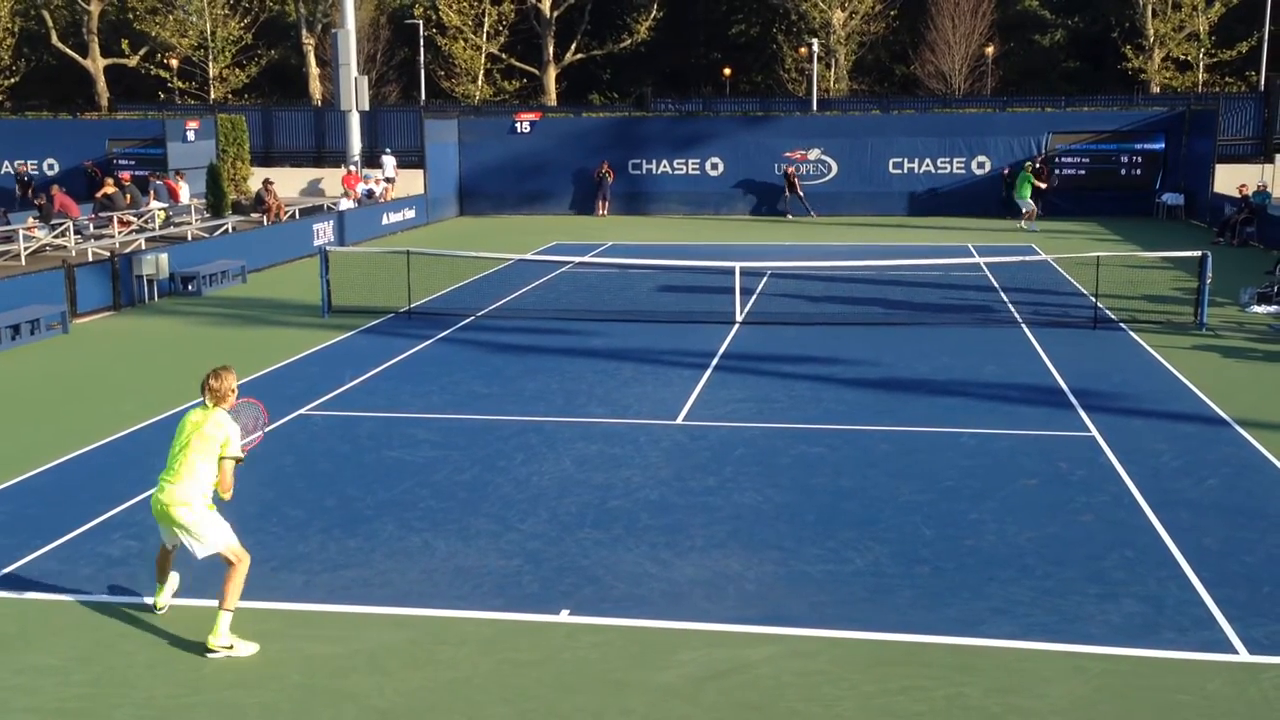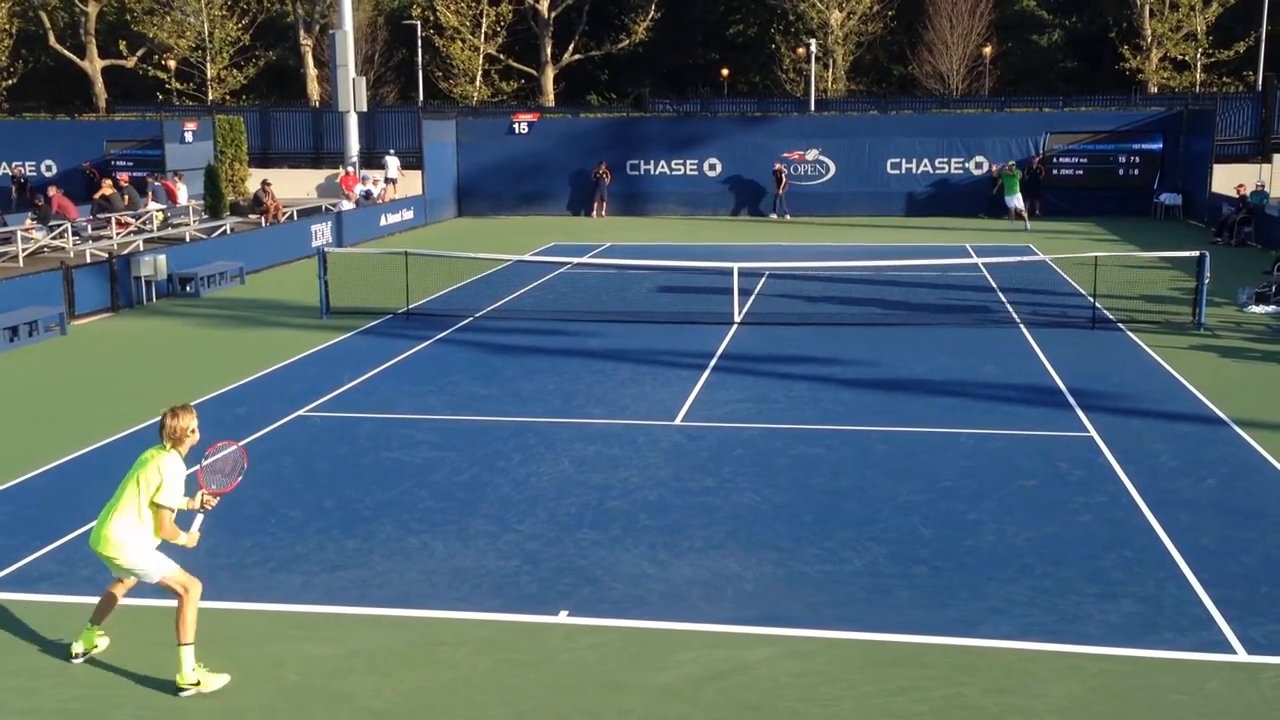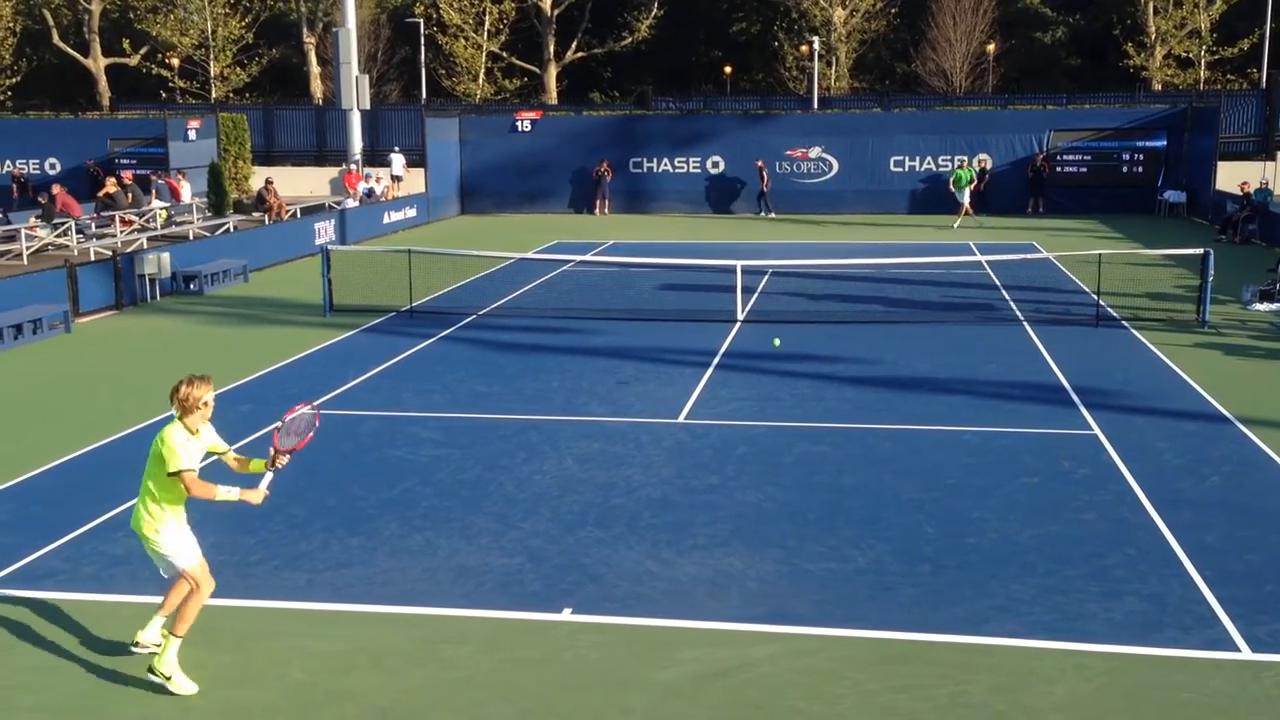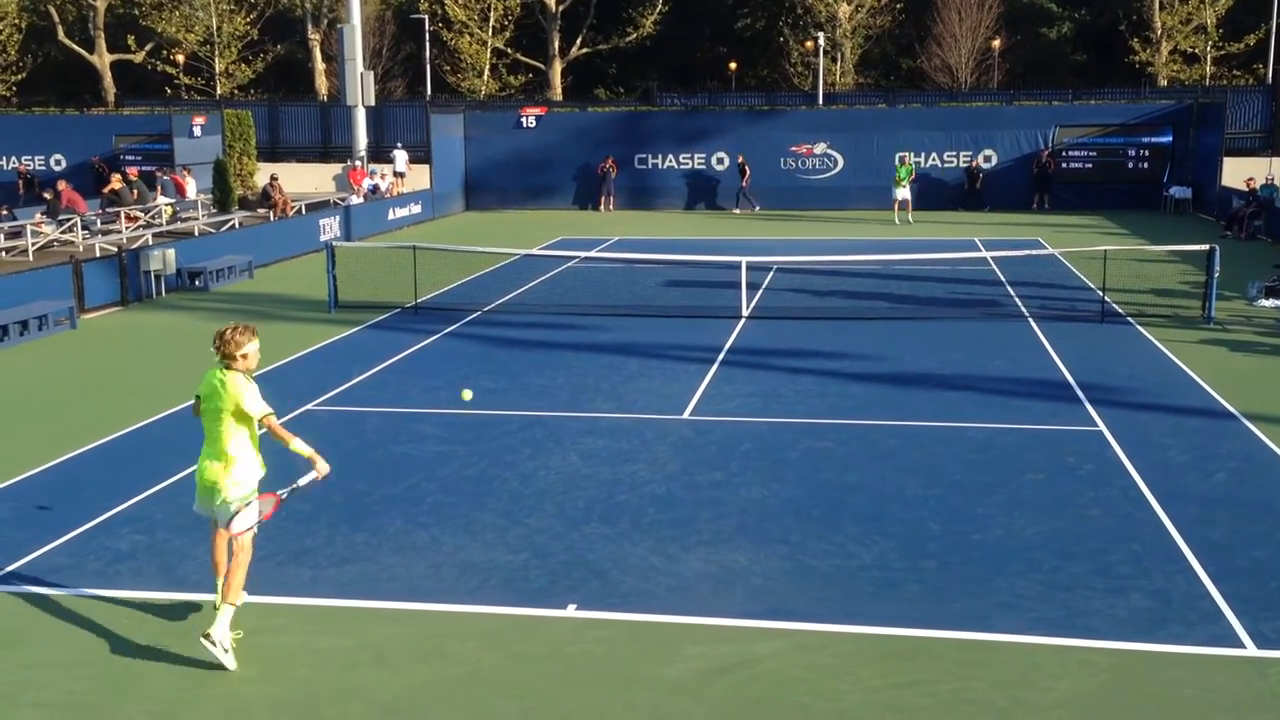
dt=0.5s
person 1, frame 1
left shoulder: (190, 415)
right shoulder: (229, 428)
right elbow: (224, 484)
right wrist: (226, 493)
left hip: (163, 498)
right hip: (191, 506)
left knee: (169, 545)
right knee: (239, 560)
left ankle: (160, 597)
right ankle: (221, 637)
person 1, frame 2
left shoulder: (152, 454)
right shoulder: (174, 470)
right elbow: (164, 528)
left wrist: (190, 503)
right wrist: (186, 539)
left hip: (104, 535)
right hip: (127, 542)
left knee: (125, 581)
right knee: (190, 588)
left ankle: (85, 643)
right ankle: (188, 672)
person 1, frame 3
left shoulder: (203, 430)
right shoulder: (173, 438)
left elbow: (232, 458)
right elbow: (195, 488)
left wrist: (267, 463)
right wrist: (243, 494)
left hip: (171, 519)
right hip: (156, 524)
left knee: (193, 579)
right knee: (203, 586)
left ankle: (151, 634)
right ankle: (165, 661)
person 1, frame 4
left shoulder: (212, 377)
right shoulder: (243, 388)
left elbow: (197, 411)
right elbow: (277, 431)
right wrist: (313, 457)
left hip: (209, 475)
right hip: (237, 479)
left knee: (221, 532)
right knee: (242, 550)
left ankle: (221, 595)
right ankle: (219, 630)
